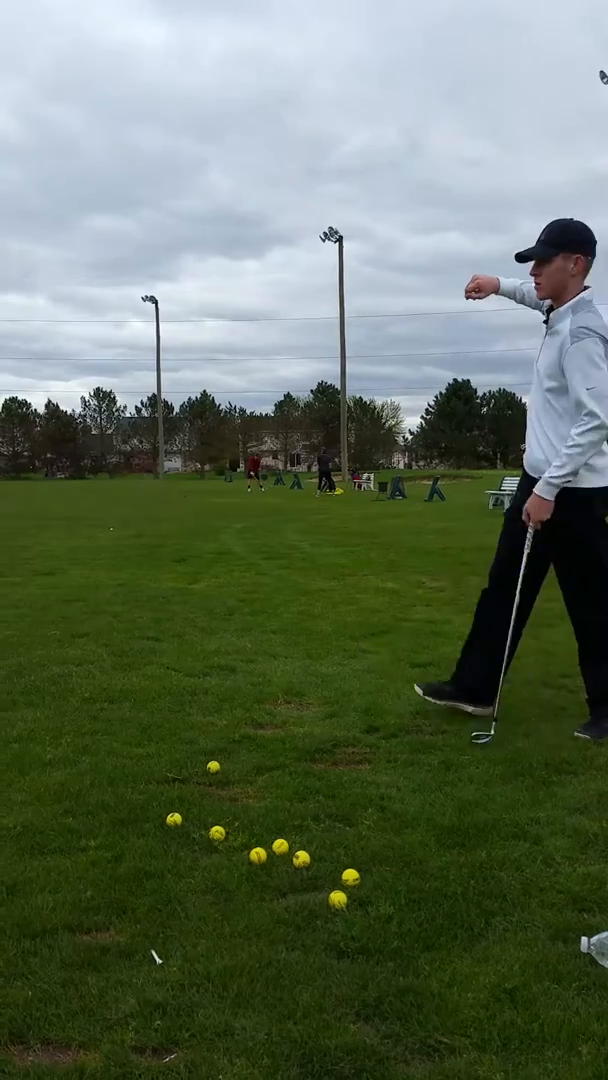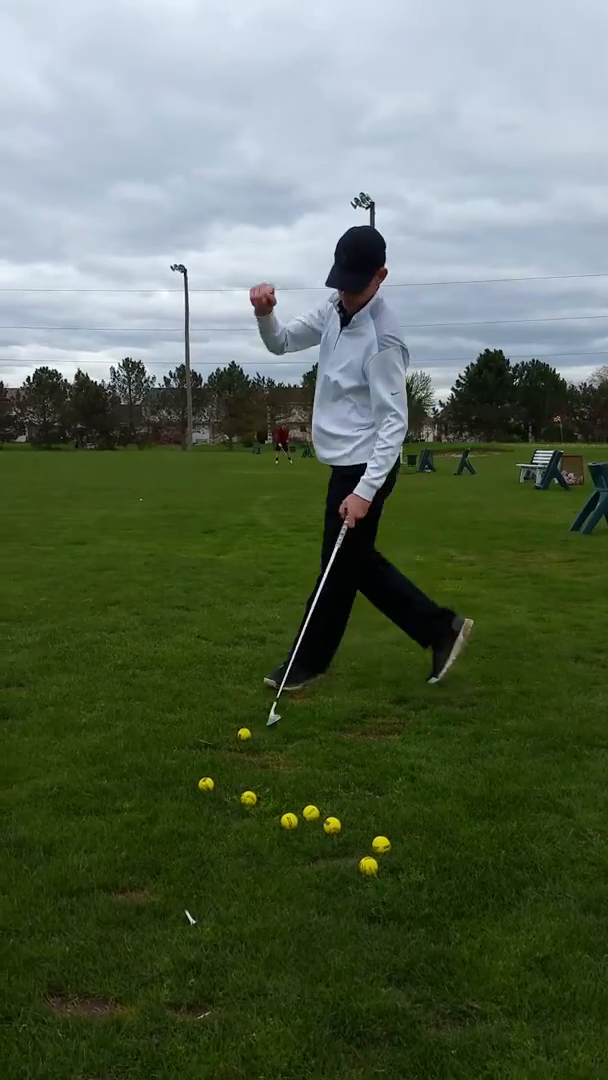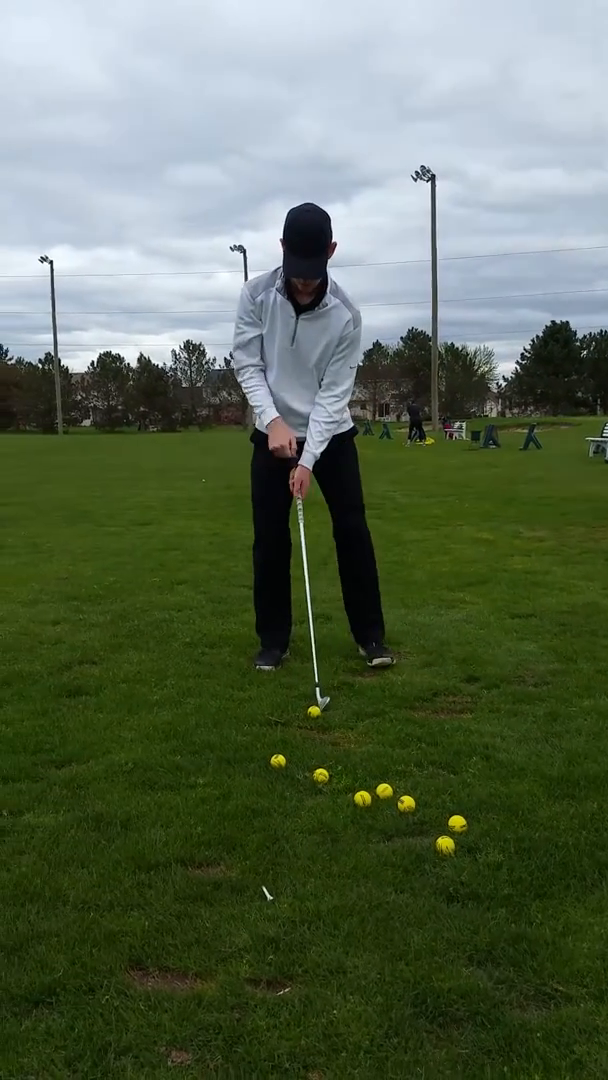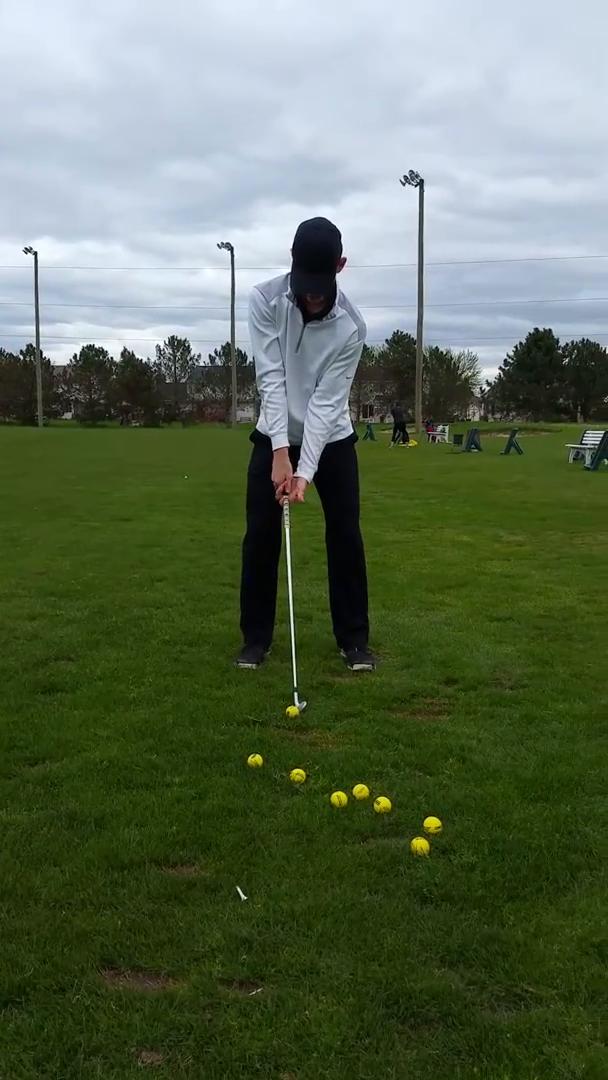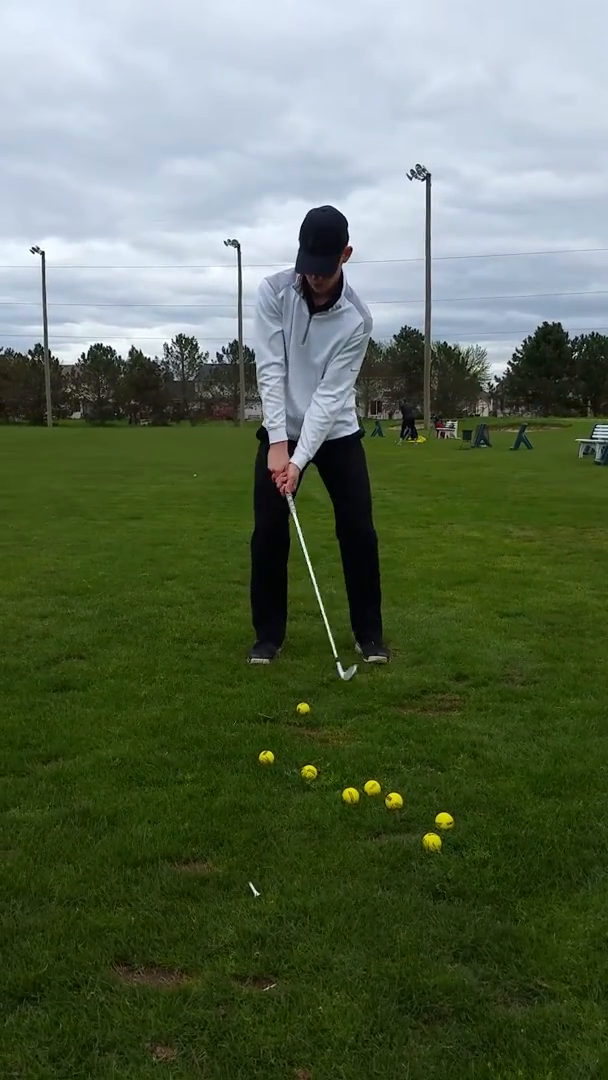
dt=1s
person 1, frame 1
right shoulder: (560, 316)
left wrist: (547, 489)
right wrist: (497, 285)
right hip: (540, 481)
right knee: (504, 585)
right ankle: (475, 687)
person 1, frame 2
left shoulder: (382, 336)
right shoulder: (331, 312)
left elbow: (392, 420)
right elbow: (280, 343)
left wrist: (366, 491)
right wrist: (266, 313)
left hip: (366, 468)
right hip: (345, 463)
left knee: (341, 568)
right knee: (362, 563)
left ankle: (310, 664)
right ankle: (441, 628)
person 1, frame 3
left shoulder: (345, 315)
right shoulder: (256, 294)
left elbow: (334, 392)
right elbow: (245, 365)
left wrist: (308, 459)
right wrist: (273, 421)
left hip: (332, 435)
right hip: (274, 433)
left knee: (352, 531)
right knee: (269, 539)
left ankle: (370, 634)
right ankle: (273, 639)
person 1, frame 4
left shoulder: (350, 326)
right shoulder: (265, 299)
left elbow: (327, 402)
right elbow: (270, 378)
left wrist: (305, 472)
right wrist: (281, 451)
left hip: (332, 440)
right hip: (275, 436)
left knee: (345, 536)
right knee: (260, 535)
left ankle: (353, 638)
right ankle: (256, 637)
person 1, frame 5
left shoulder: (357, 319)
right shoulder: (274, 292)
left elbow: (331, 395)
right elbow: (270, 371)
left wrist: (300, 460)
right wrist: (279, 444)
left hip: (337, 434)
right hip: (281, 432)
left knee: (358, 531)
right knee: (268, 532)
left ankle: (368, 632)
right ankle: (268, 633)
